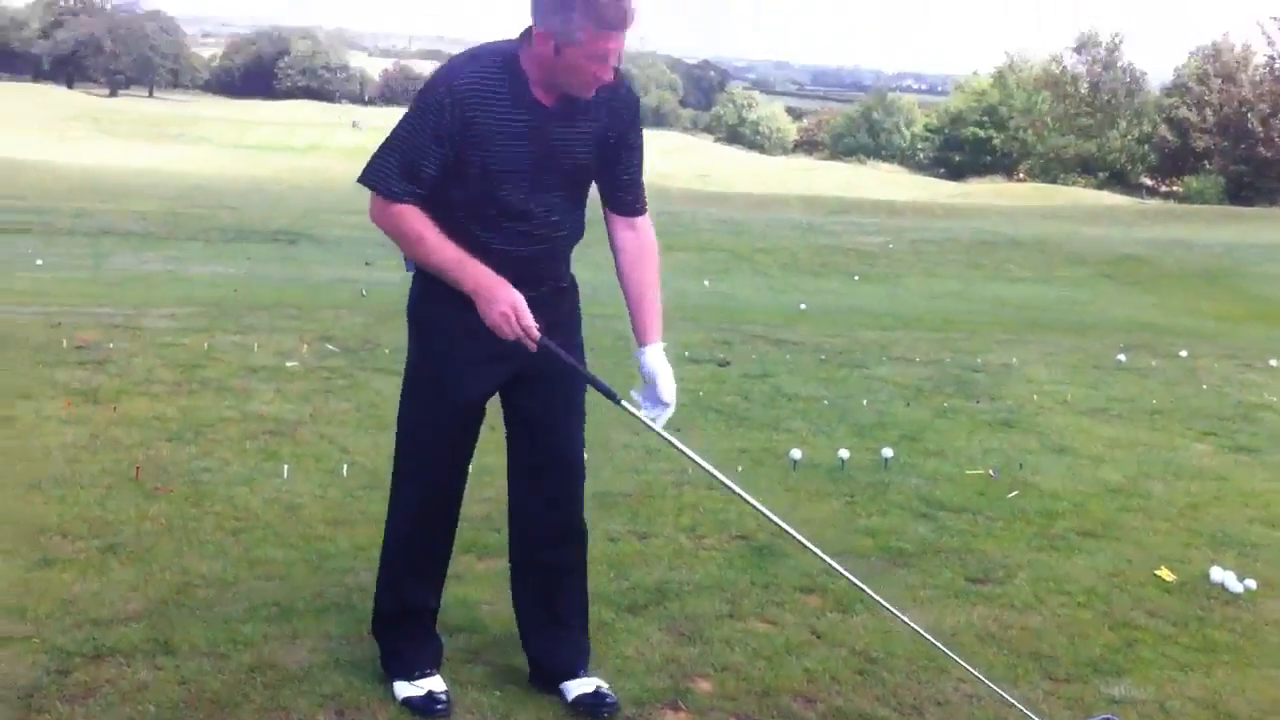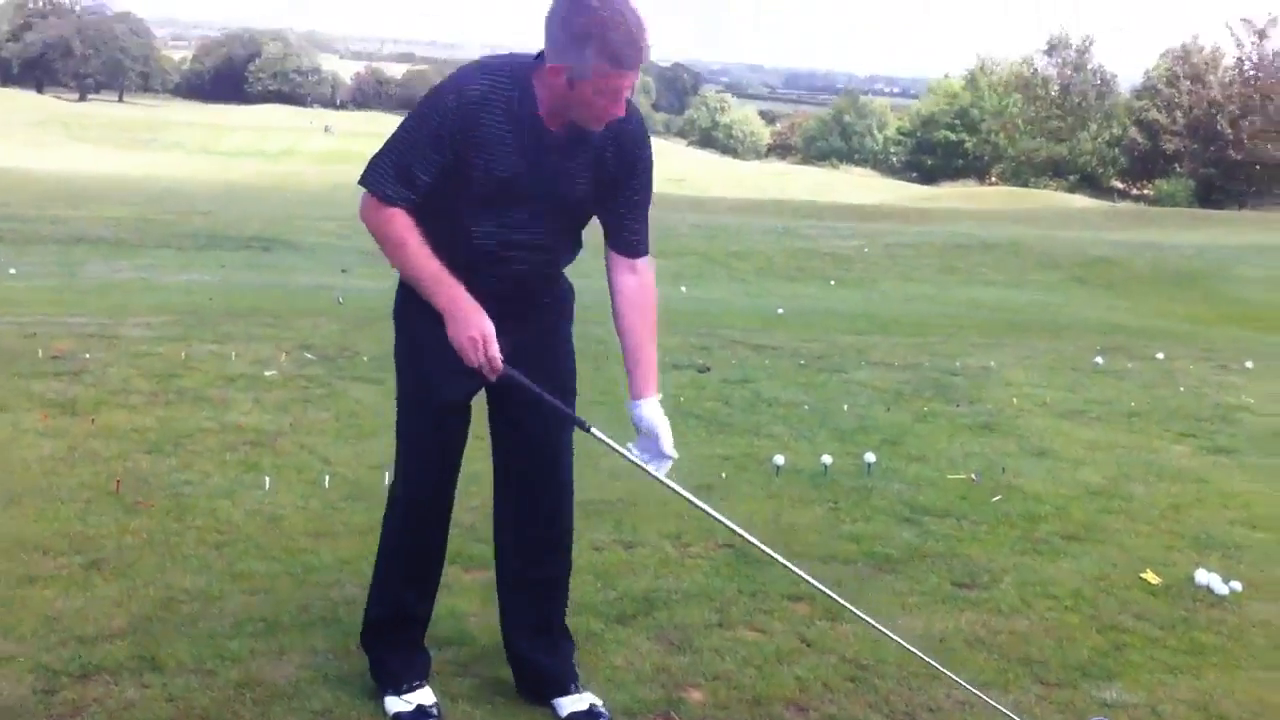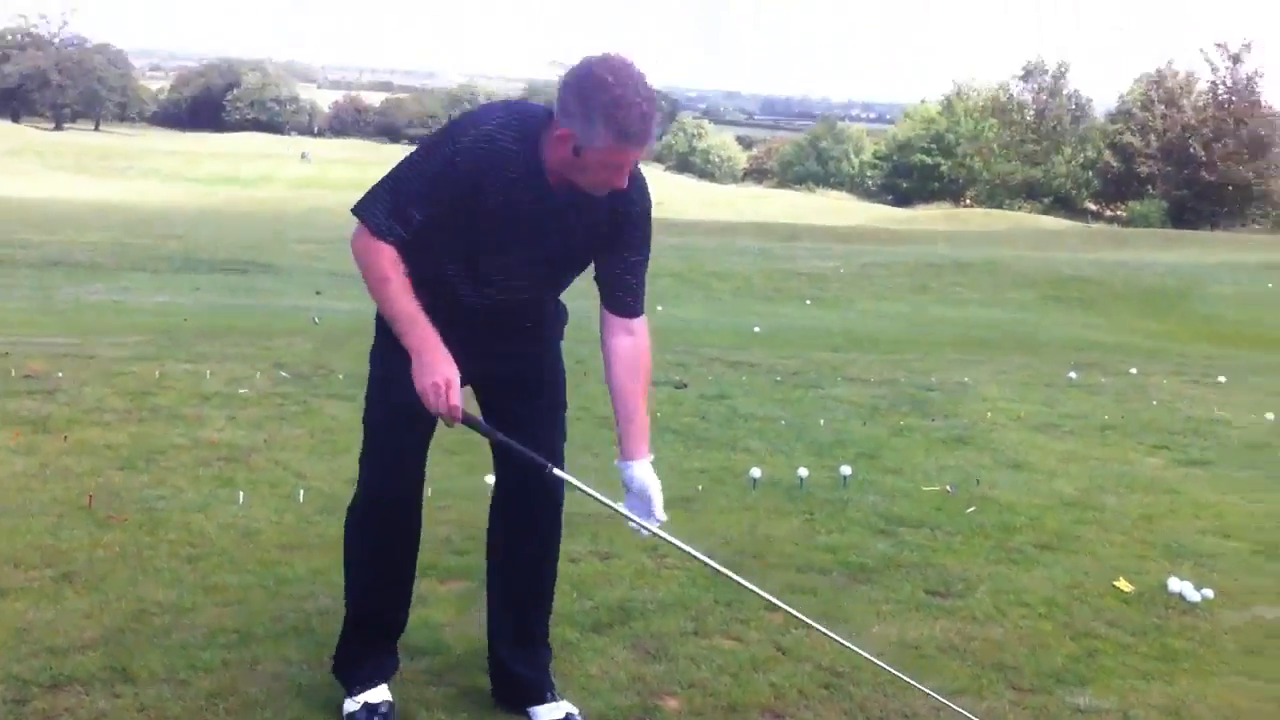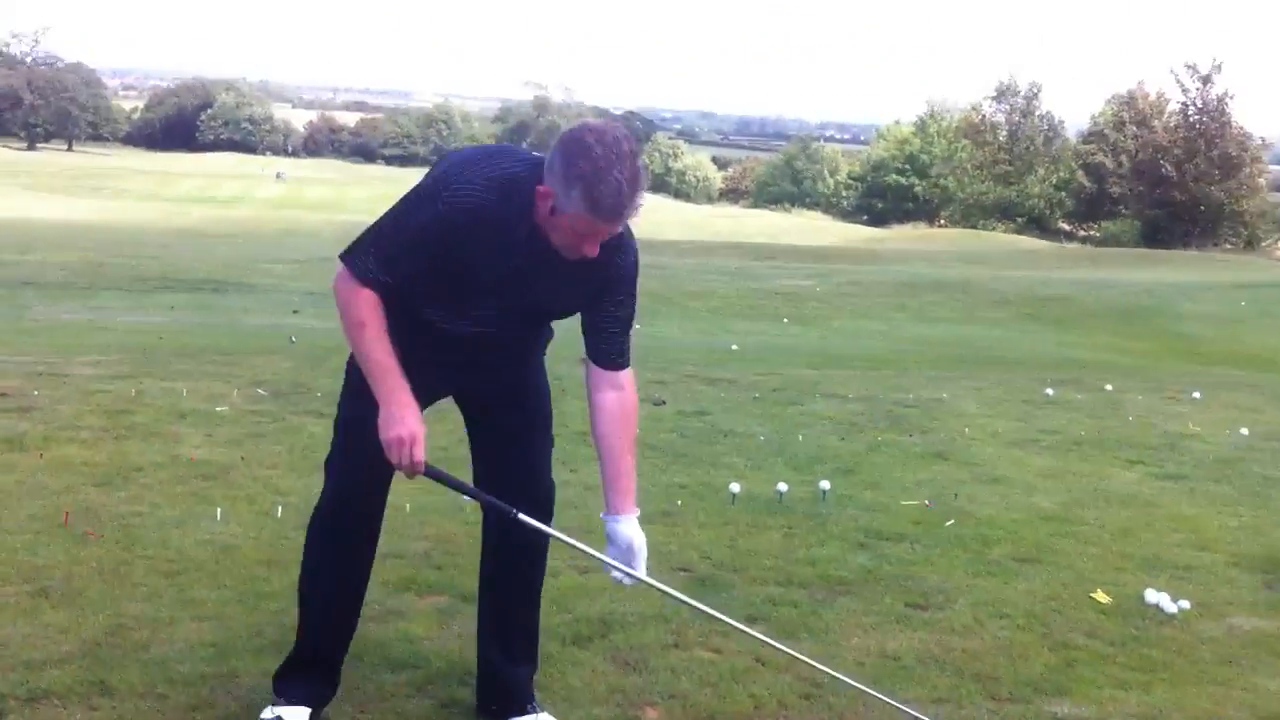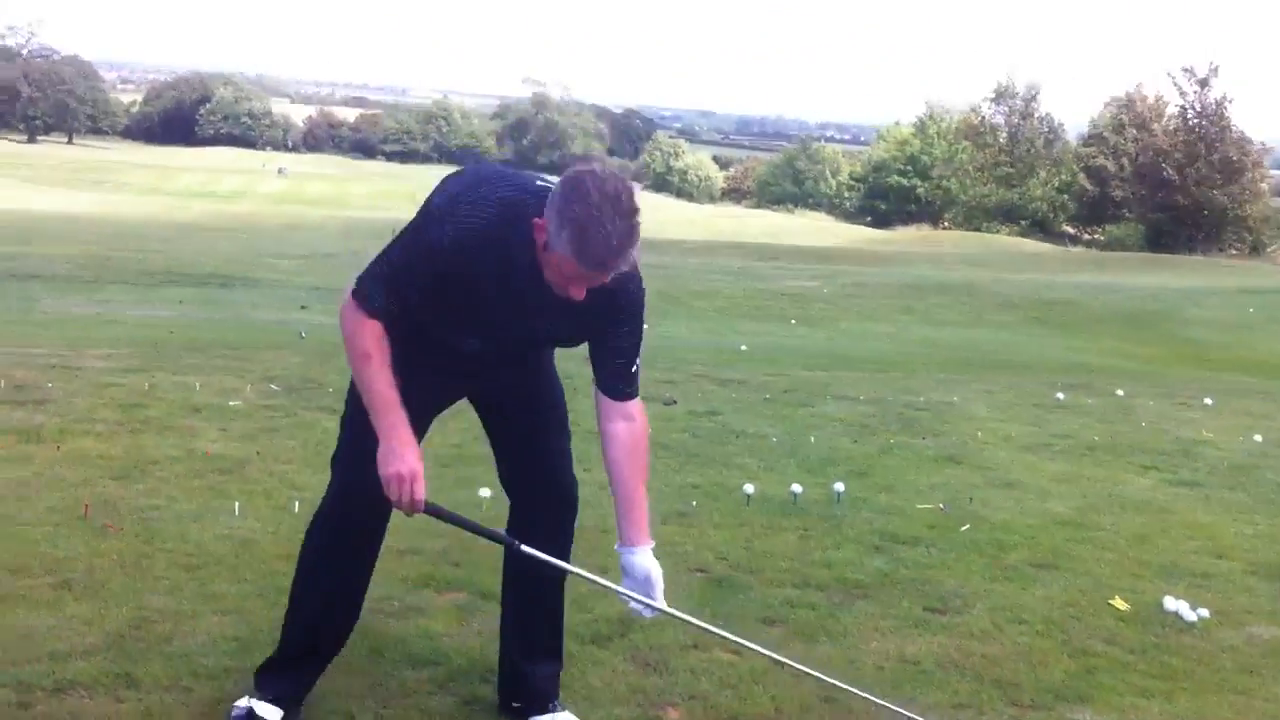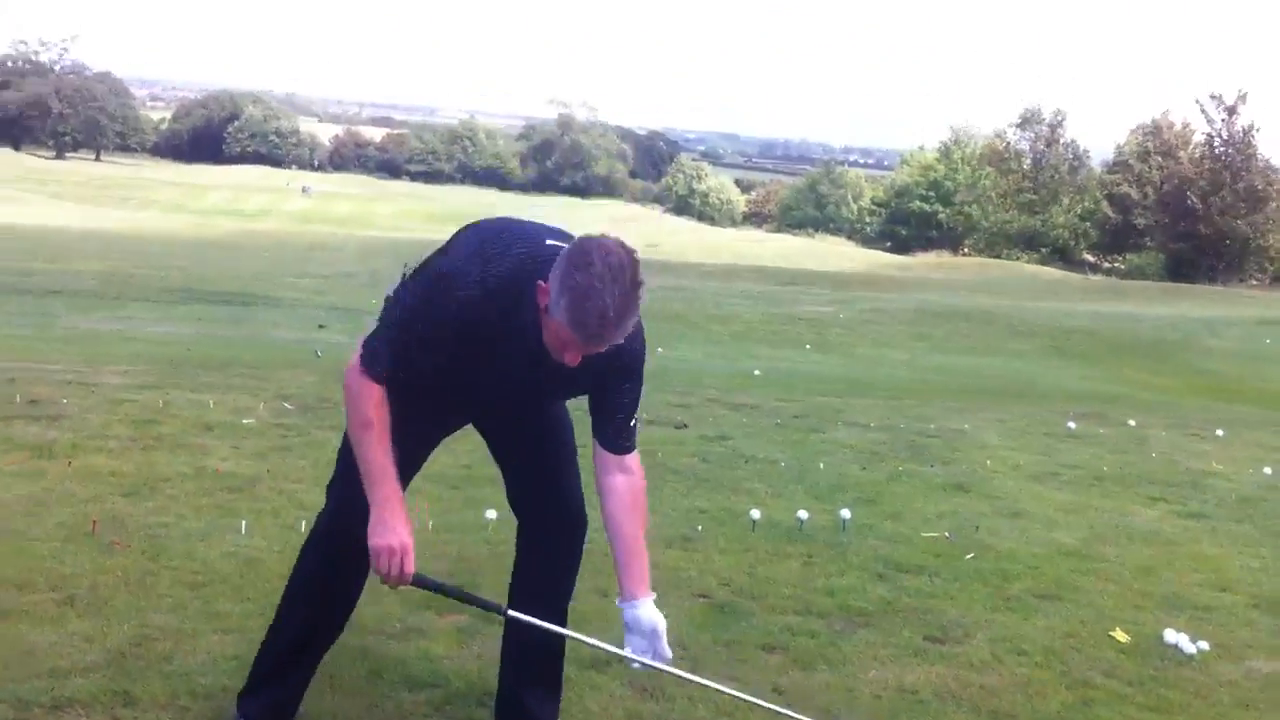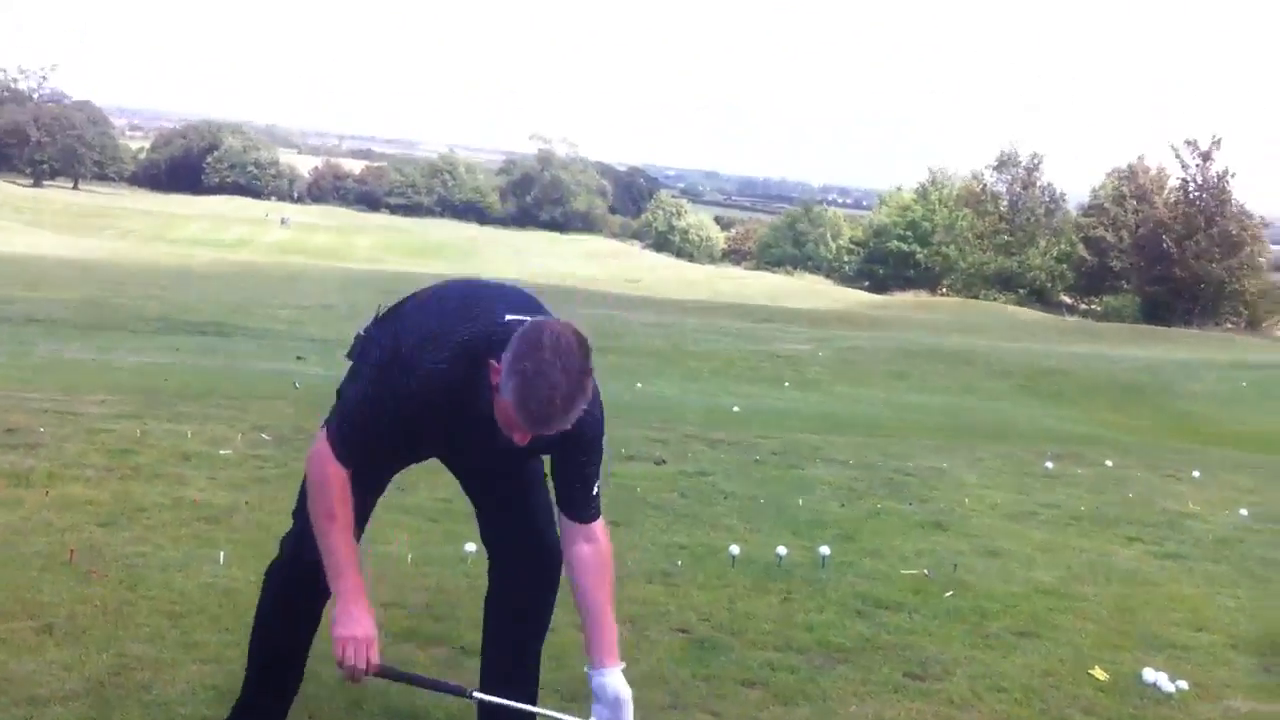
dt=0.1s
person 1, frame 1
left shoulder: (613, 98)
right shoulder: (464, 88)
left elbow: (630, 219)
right elbow: (390, 202)
left wrist: (651, 347)
right wrist: (482, 285)
left hip: (546, 300)
right hip: (454, 306)
left knee: (555, 478)
right knee: (431, 475)
left ankle: (561, 654)
right ankle: (409, 646)
person 1, frame 2
left shoulder: (626, 135)
right shoulder: (469, 101)
left elbow: (631, 263)
right elbow: (380, 204)
left wrist: (646, 398)
right wrist: (457, 307)
left hip: (538, 309)
right hip: (442, 306)
left knee: (544, 483)
right knee: (425, 480)
right ankle: (398, 661)
person 1, frame 3
left shoulder: (626, 195)
right shoulder: (476, 145)
left elbow: (625, 326)
right elbow: (372, 238)
left wrist: (635, 458)
right wrist: (425, 349)
left hip: (526, 330)
right hip: (427, 325)
left knee: (536, 490)
right knee: (389, 484)
right ankle: (366, 664)
person 1, frame 4
left shoulder: (614, 253)
right shoulder: (461, 191)
left elbow: (612, 381)
right elbow: (354, 281)
left wrist: (623, 515)
right wrist: (394, 400)
left hip: (508, 349)
right hip: (410, 336)
left knee: (527, 499)
right knee: (350, 497)
person 1, frame 5
left shoulder: (617, 282)
right shoulder: (465, 218)
left elbow: (621, 410)
right elbow: (361, 313)
left wrist: (637, 546)
right wrist: (395, 435)
left hip: (518, 359)
right hip: (417, 344)
left knee: (550, 499)
right knee: (354, 501)
person 1, frame 6
left shoulder: (618, 341)
right shoulder: (467, 281)
left elbow: (620, 467)
right elbow: (365, 378)
left wrist: (637, 599)
right wrist: (388, 507)
left hip: (521, 389)
right hip: (421, 371)
left knee: (561, 523)
right knee: (346, 524)
person 1, frame 7
left shoulder: (574, 402)
right shoulder: (424, 360)
left elbow: (586, 535)
right elbow: (328, 461)
left wrist: (607, 671)
right wrist: (350, 604)
left hip: (484, 427)
right hip: (390, 408)
left knee: (533, 554)
right knee: (309, 552)
